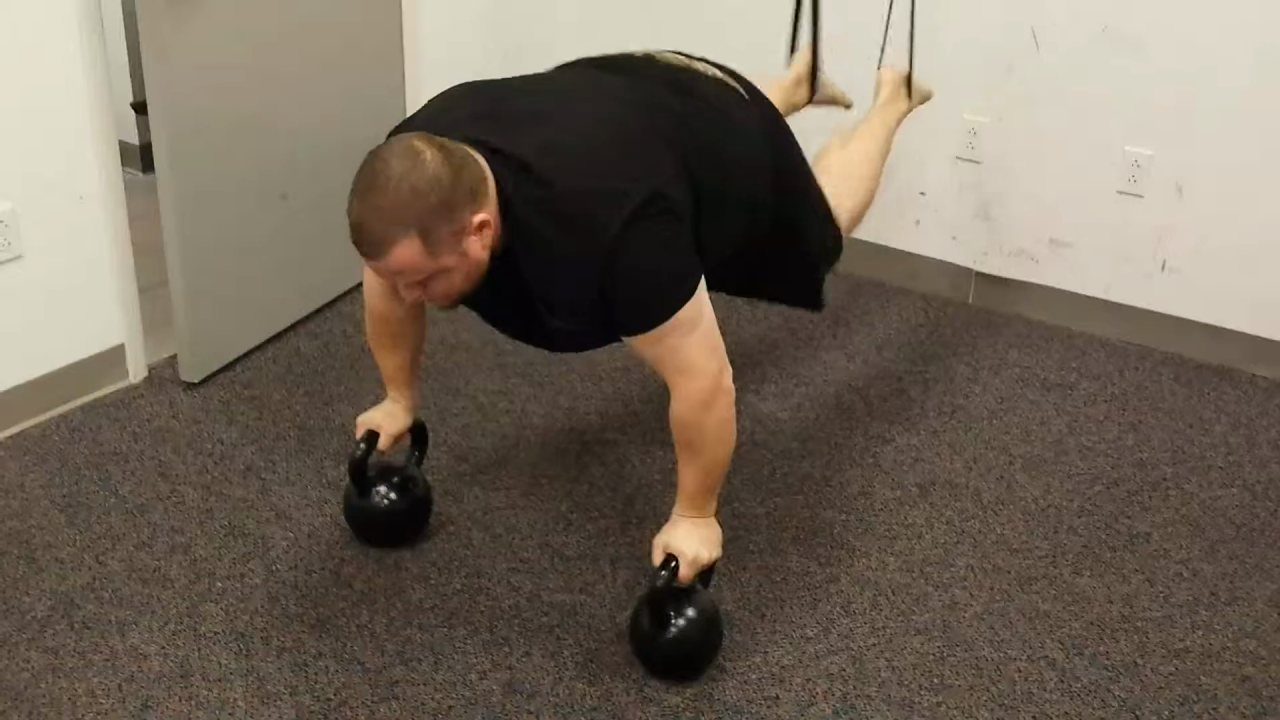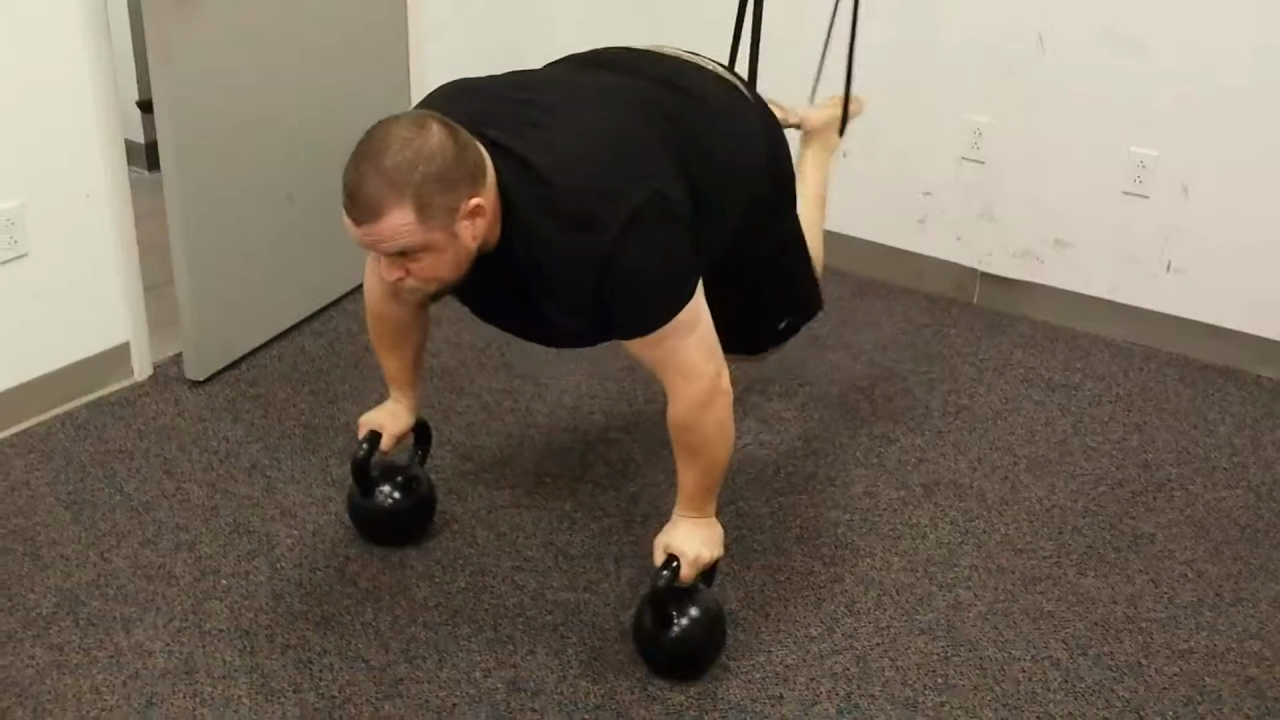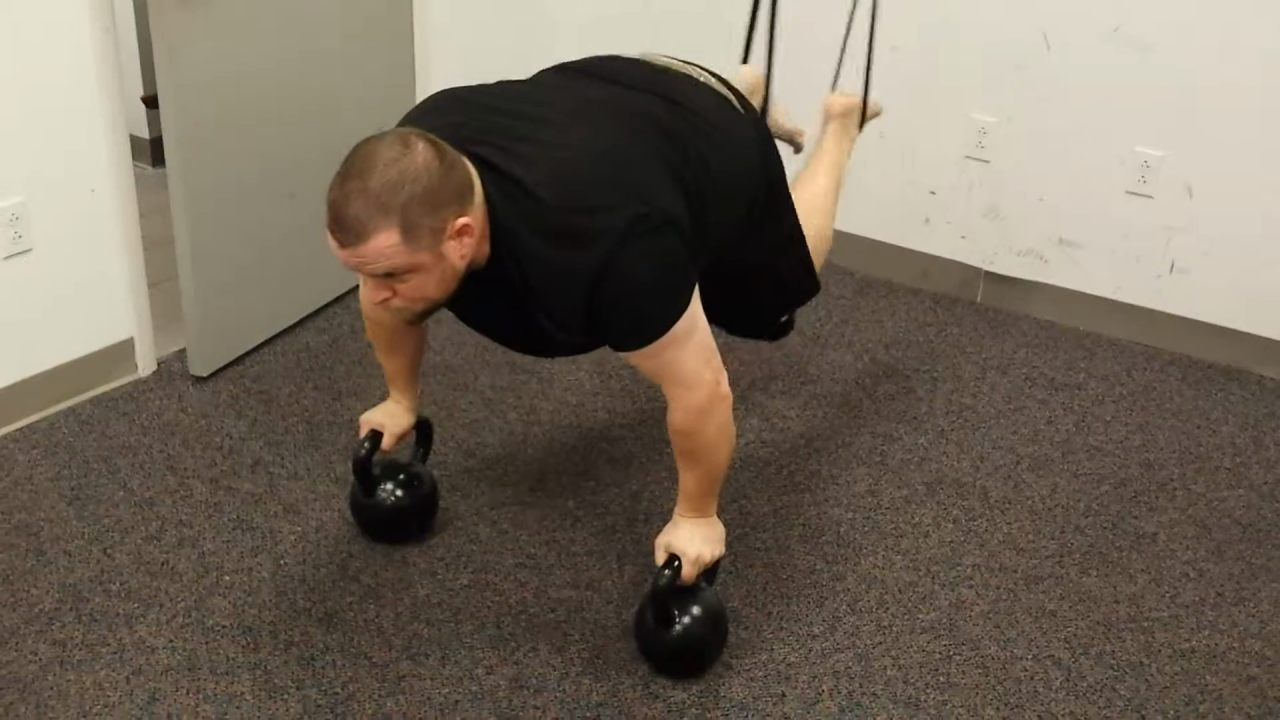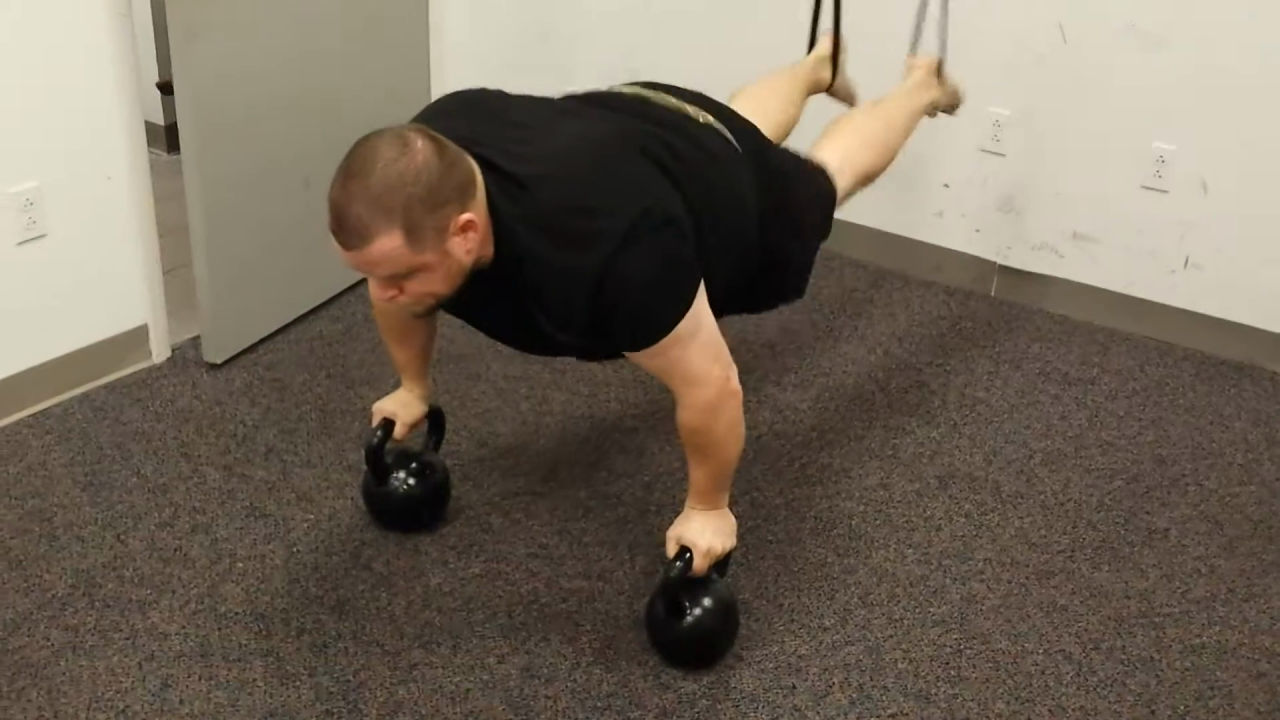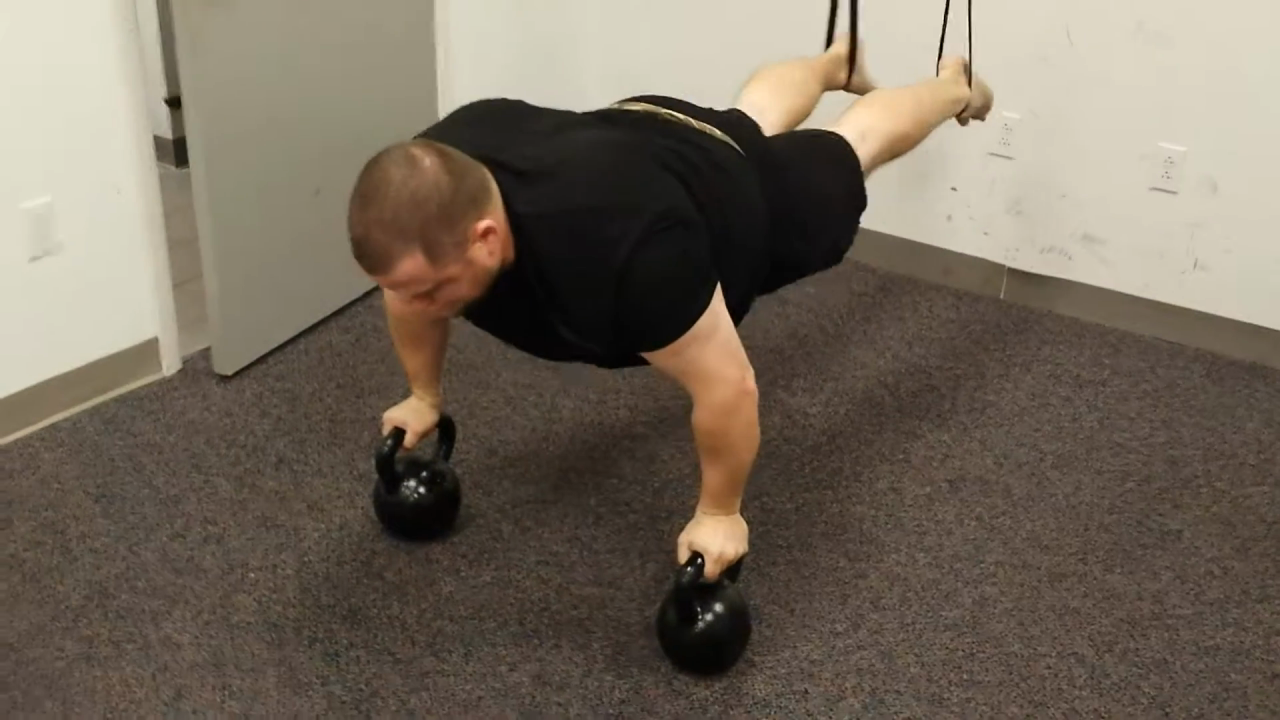
dt=0.3s
person 1, frame 1
left shoulder: (604, 231)
right shoulder: (417, 164)
left elbow: (704, 382)
right elbow: (386, 285)
left wrist: (695, 517)
right wrist: (398, 400)
left hip: (736, 149)
right hip: (633, 105)
left knee: (817, 241)
left ankle: (892, 100)
right ankle: (794, 85)
person 1, frame 2
left shoulder: (601, 232)
right shoulder: (415, 177)
left elbow: (700, 383)
right elbow: (390, 283)
left wrist: (695, 518)
right wrist: (402, 400)
left hip: (728, 140)
left knee: (756, 333)
left ankle: (819, 137)
right ankle: (744, 110)
person 1, frame 3
left shoulder: (593, 245)
right shoulder: (407, 175)
left elbow: (701, 389)
right elbow: (385, 290)
left wrist: (696, 517)
right wrist: (401, 399)
left hip: (717, 144)
left knee: (765, 311)
left ankle: (838, 126)
right ankle: (746, 96)
person 1, frame 4
left shoulder: (599, 249)
right shoulder: (420, 180)
left elbow: (711, 387)
right elbow: (394, 286)
left wrist: (708, 509)
right wrist: (414, 388)
left hip: (725, 180)
right hip: (629, 122)
left knee: (824, 175)
right knee: (745, 127)
left ankle: (919, 88)
right ankle: (818, 66)
person 1, frame 5
left shoulder: (619, 248)
right shoulder: (428, 191)
left elbow: (728, 388)
right elbow: (410, 291)
left wrist: (719, 514)
right wrist: (423, 397)
left hip: (746, 199)
right hip: (645, 133)
left knee: (856, 140)
right knee: (755, 116)
left ankle: (952, 88)
right ankle: (834, 62)
